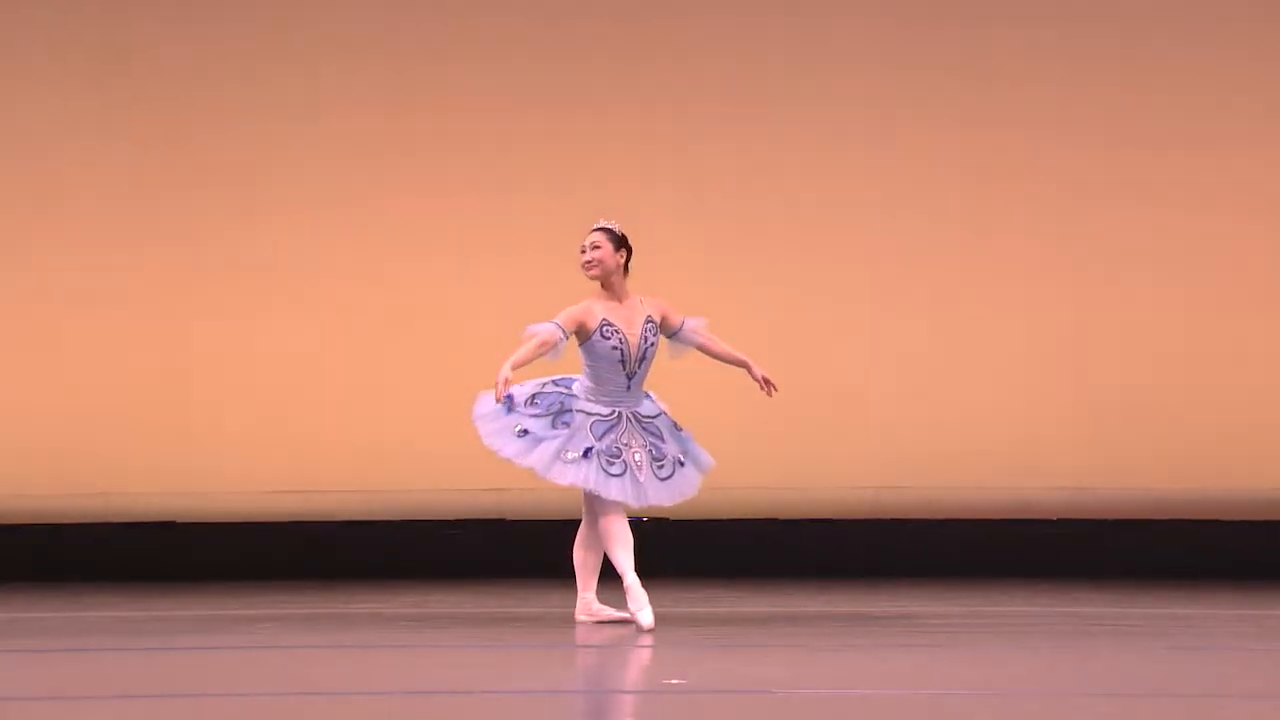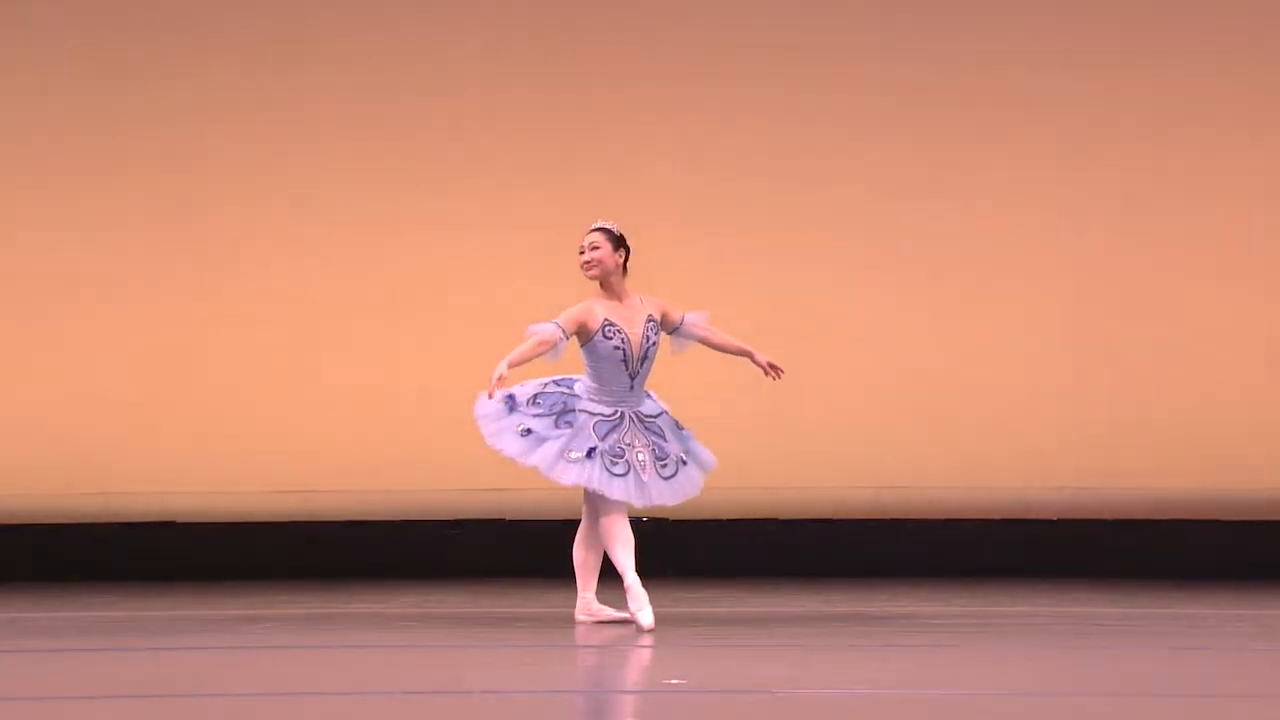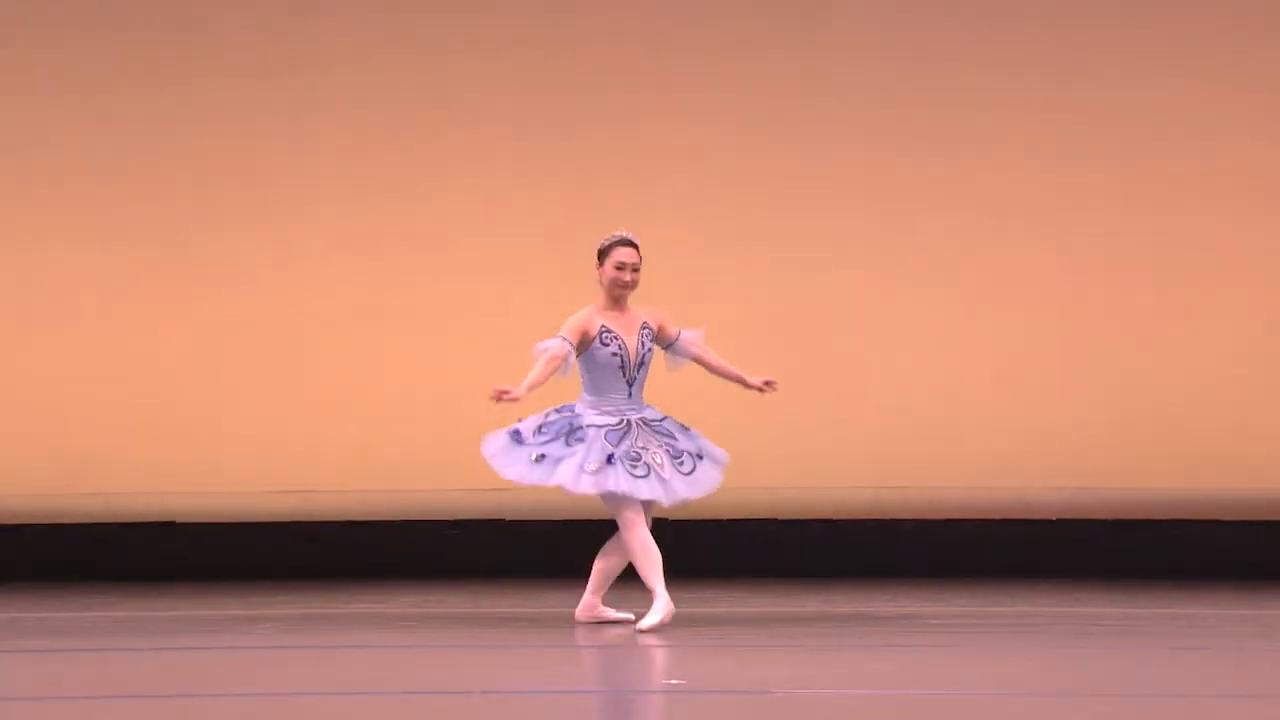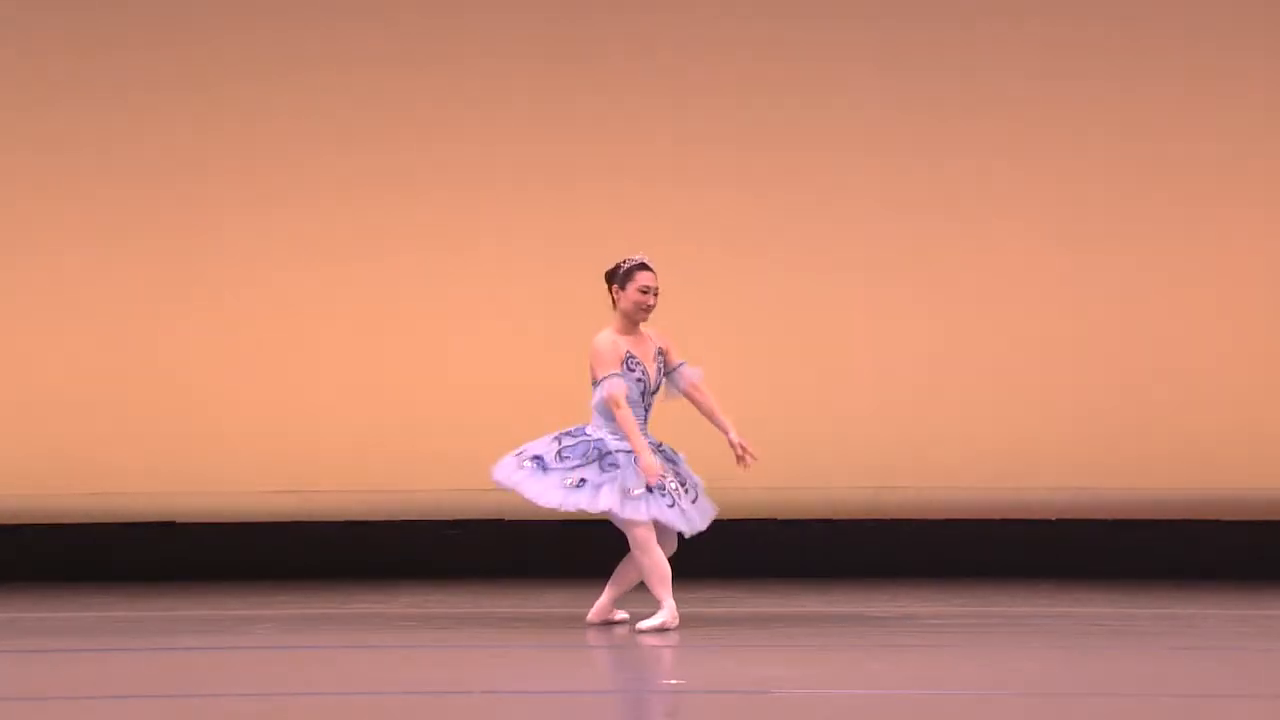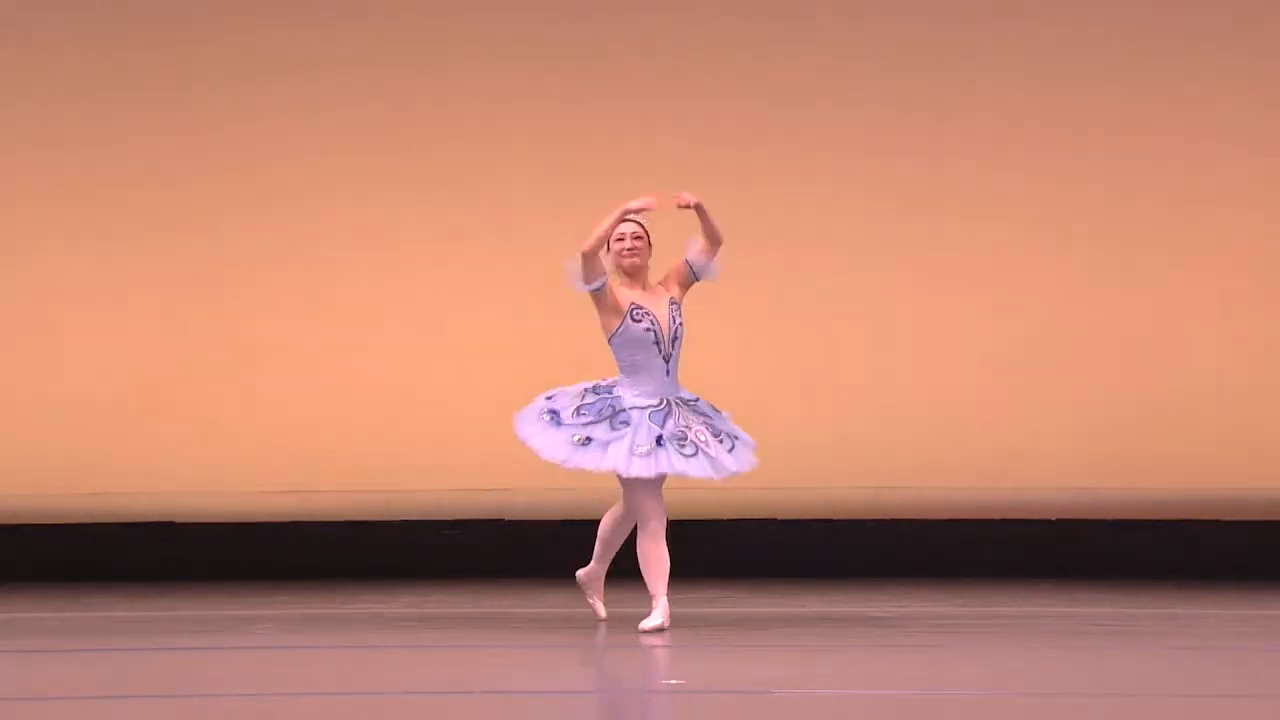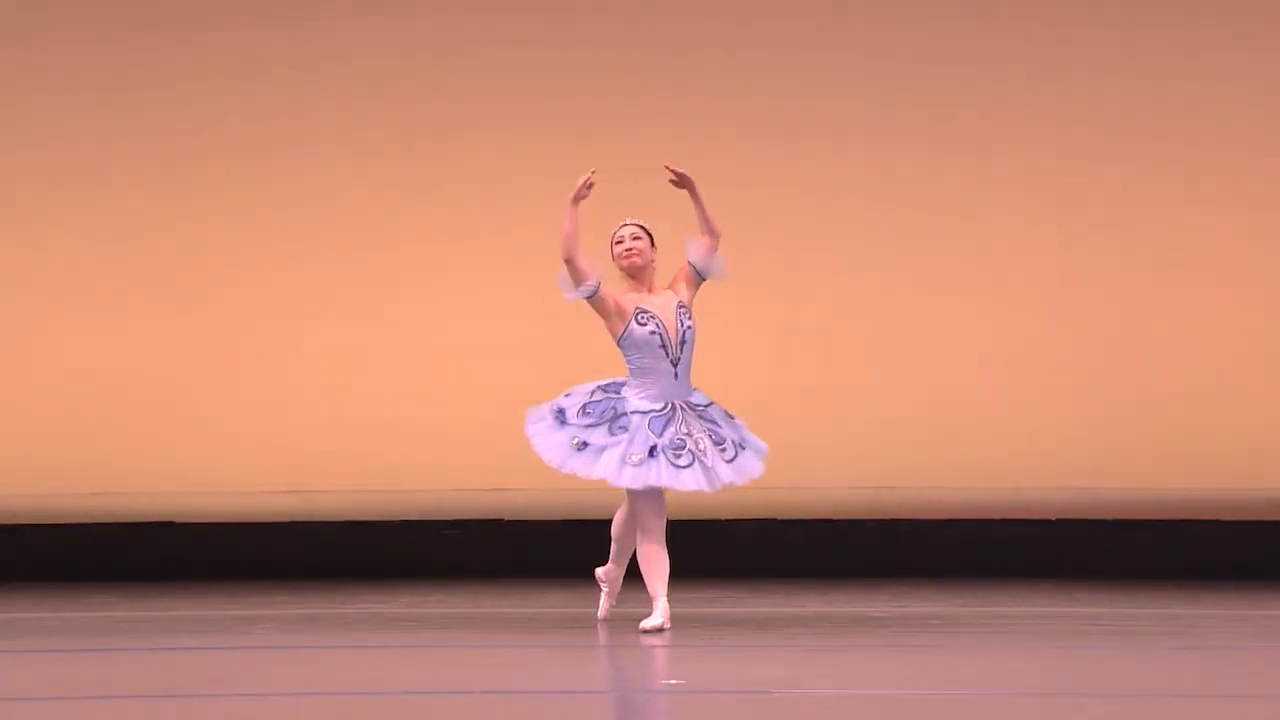
dt=0.5s
person 1, frame 1
left shoulder: (654, 309)
right shoulder: (585, 312)
left elbow: (700, 338)
right elbow: (543, 340)
left wrist: (748, 364)
right wrist: (508, 366)
left hip: (634, 419)
right hip: (590, 419)
left knee: (598, 512)
right knee: (608, 507)
left ankle: (587, 601)
person 1, frame 2
left shoulder: (653, 307)
right shoulder: (586, 313)
left elbow: (700, 331)
right elbow: (544, 339)
left wrist: (752, 354)
right wrist: (506, 364)
left hip: (635, 420)
right hip: (592, 418)
left knee: (599, 510)
right knee: (609, 508)
left ankle: (587, 601)
person 1, frame 3
left shoulder: (649, 320)
right shoulder: (586, 321)
left elbow: (696, 350)
right elbow: (553, 355)
left wrist: (745, 379)
right wrist: (523, 389)
left hip: (641, 429)
right hip: (597, 432)
left knee: (636, 523)
right knee: (631, 517)
left ankle: (591, 603)
right ankle: (661, 598)
person 1, frame 4
left shoulder: (658, 344)
right shoulder: (605, 344)
left elbow: (695, 389)
right elbow: (617, 402)
left wrist: (731, 433)
right wrist: (643, 453)
left hip: (639, 452)
right hip: (607, 453)
left knee: (665, 542)
right knee: (643, 535)
left ankle: (603, 606)
right ankle: (668, 607)
person 1, frame 5
left shoulder: (671, 289)
right shoulder: (610, 298)
left elbow: (712, 244)
right elbow: (587, 253)
left wrist: (699, 210)
right wrist: (623, 211)
left hip: (674, 411)
right hip: (631, 413)
left knee: (635, 504)
right knee: (651, 512)
left ankle: (593, 574)
right ankle: (660, 605)
person 1, frame 6
left shoulder: (681, 292)
right shoulder: (614, 304)
left elbow: (711, 239)
right elbow: (570, 259)
left wrist: (692, 191)
right wrist: (574, 204)
left hip: (683, 414)
right hip: (639, 416)
left knee: (641, 504)
right knee: (650, 513)
left ankle: (612, 574)
right ankle: (660, 605)
